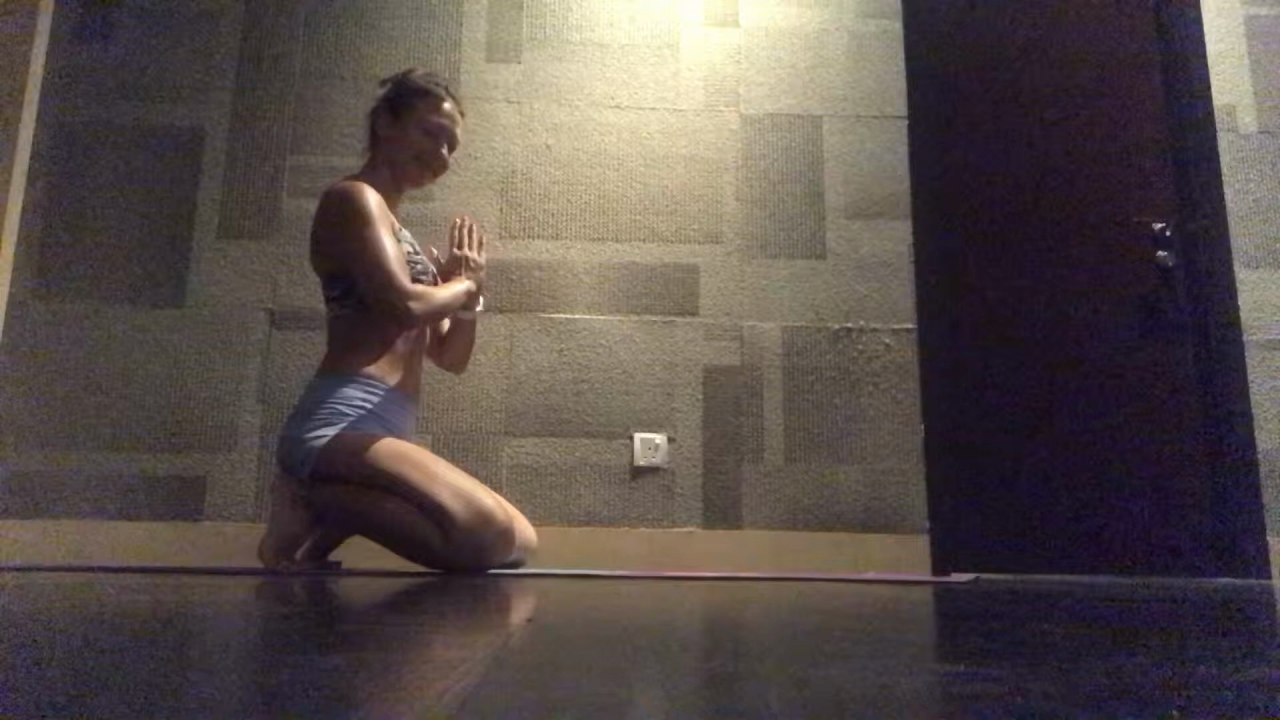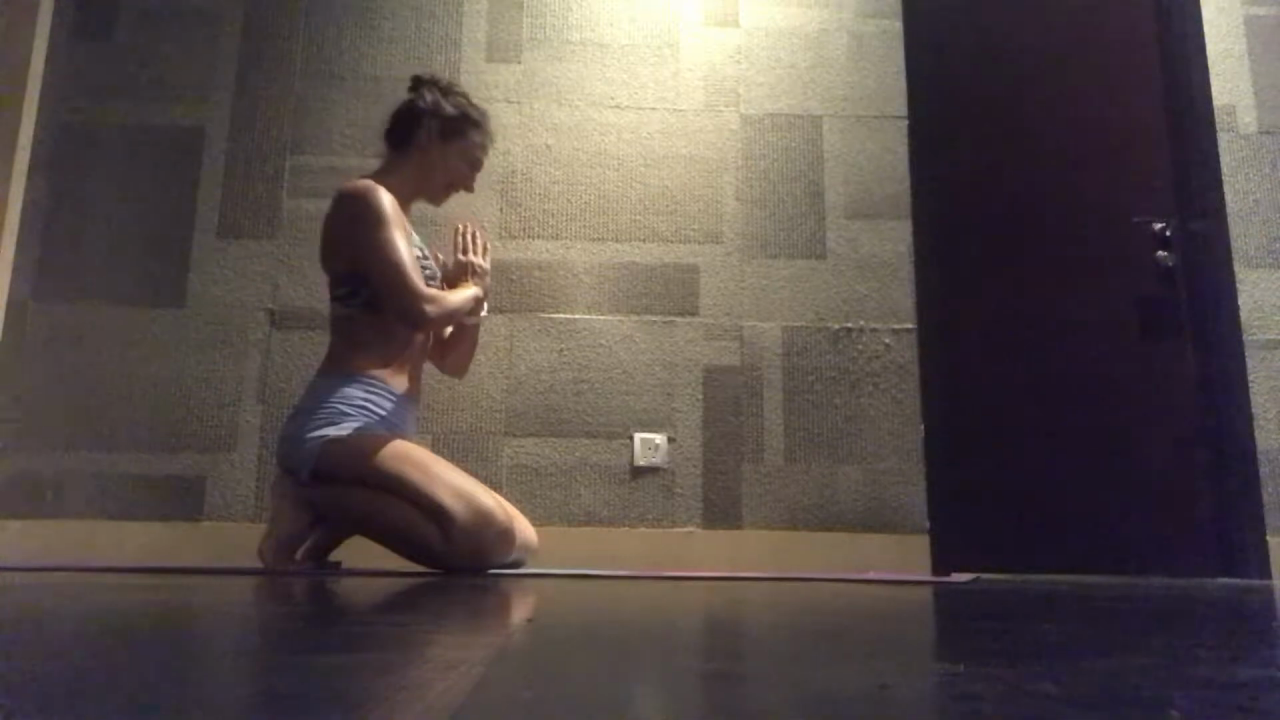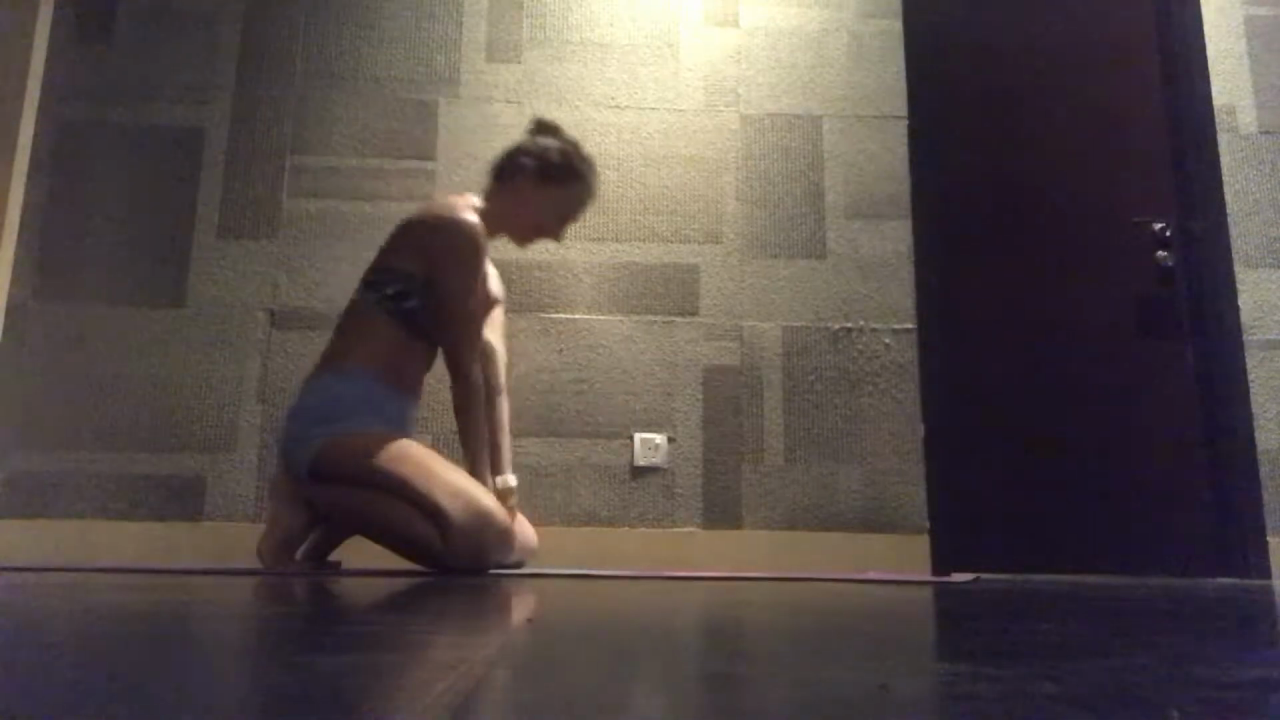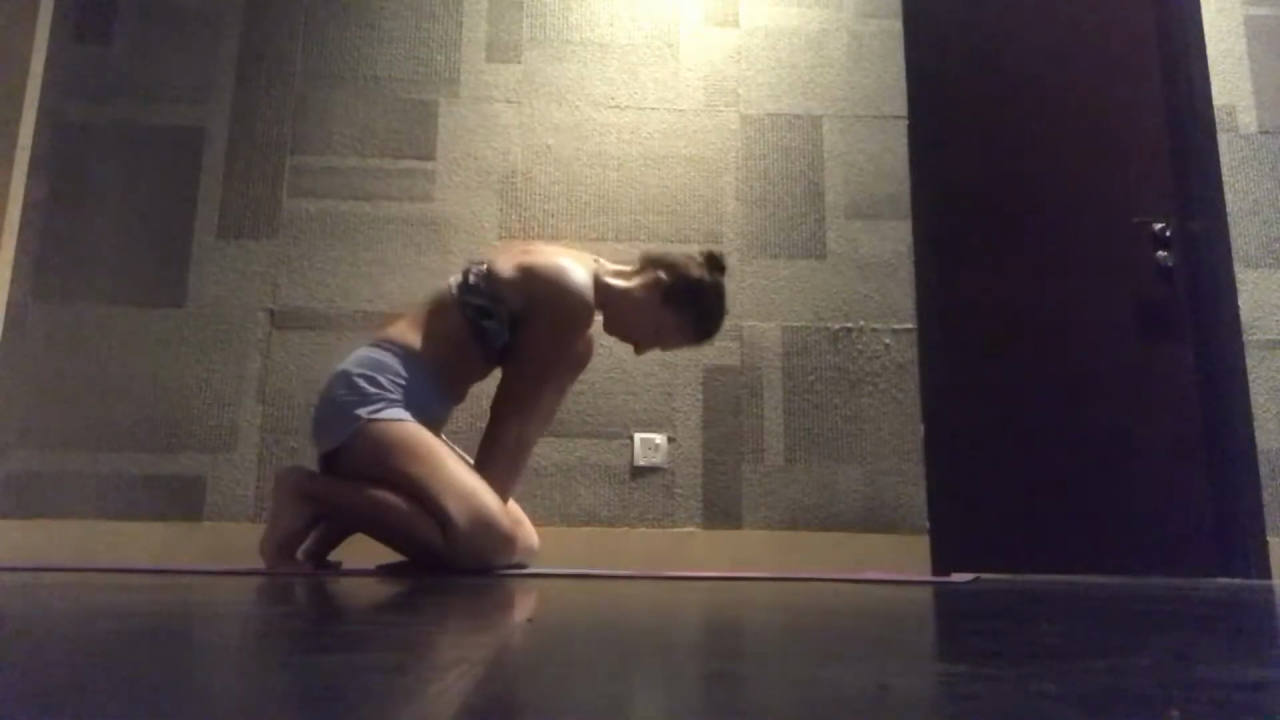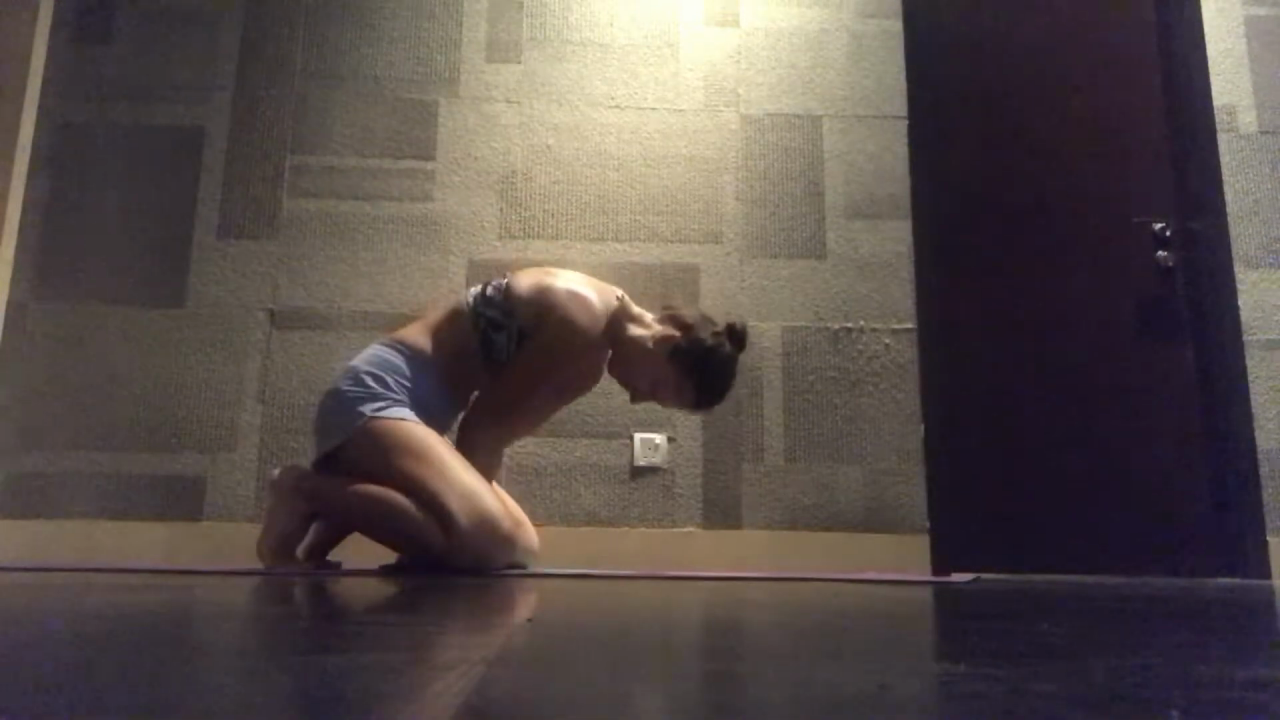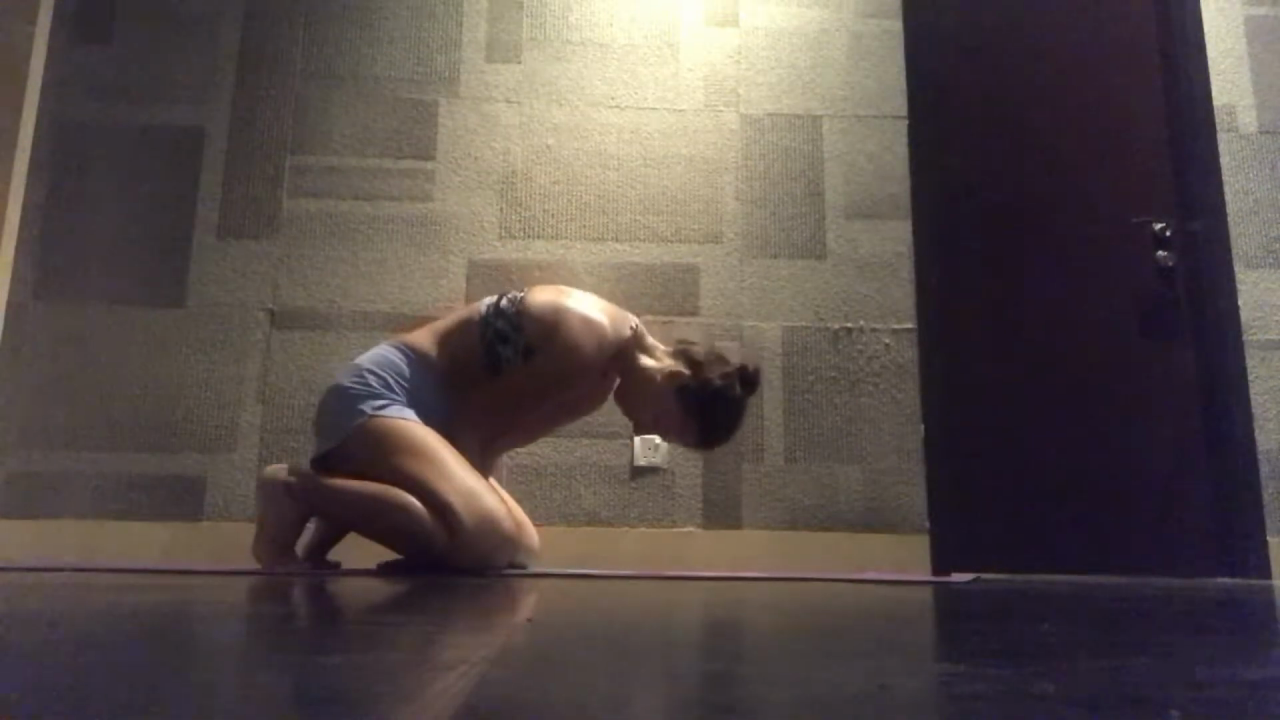
dt=0.7s
person 1, frame 1
left shoulder: (400, 234)
right shoulder: (354, 199)
left elbow: (451, 357)
right elbow: (403, 306)
left wrist: (469, 290)
right wrist: (463, 286)
left hip: (382, 432)
right hip: (341, 425)
left knee: (517, 541)
right knee: (489, 536)
left ankle: (327, 519)
right ankle: (315, 501)
person 1, frame 2
left shoulder: (403, 231)
right shoulder: (367, 199)
left elbow: (452, 362)
right elbow: (418, 308)
left wrist: (472, 296)
right wrist: (472, 290)
left hip: (380, 433)
right hip: (344, 426)
left knee: (519, 541)
right knee: (489, 537)
left ankle: (331, 516)
right ankle: (315, 501)
person 1, frame 3
left shoulder: (490, 282)
right shoulder: (457, 227)
left elbow: (492, 382)
right elbow: (466, 370)
left wrist: (501, 483)
right wrist: (482, 488)
left hip: (377, 427)
right hip: (337, 417)
left knee: (517, 541)
right knee: (488, 536)
left ankle: (326, 512)
right ankle: (307, 497)
person 1, frame 4
left shoulder: (580, 344)
right shoulder: (569, 290)
left elbow: (525, 429)
right elbow: (511, 421)
left wrist: (487, 508)
right wrist: (484, 511)
left hip: (409, 410)
right hip: (373, 395)
left knee: (520, 543)
right knee: (490, 542)
left ankle: (337, 517)
right ankle: (310, 493)
person 1, frame 5
left shoulder: (593, 361)
right shoulder: (582, 316)
left elbow: (497, 430)
right elbow: (484, 422)
left wrist: (472, 499)
right wrist: (470, 503)
left hip: (411, 409)
right hip: (376, 394)
left knee: (519, 546)
right knee: (489, 541)
left ankle: (336, 512)
right ankle: (306, 492)
person 1, frame 6
left shoulder: (602, 376)
right shoulder: (590, 340)
left elbow: (489, 437)
right elbow: (473, 424)
left hip: (416, 410)
right hip: (375, 396)
left knee: (520, 546)
right knee: (486, 540)
left ankle: (328, 514)
right ankle: (297, 490)
